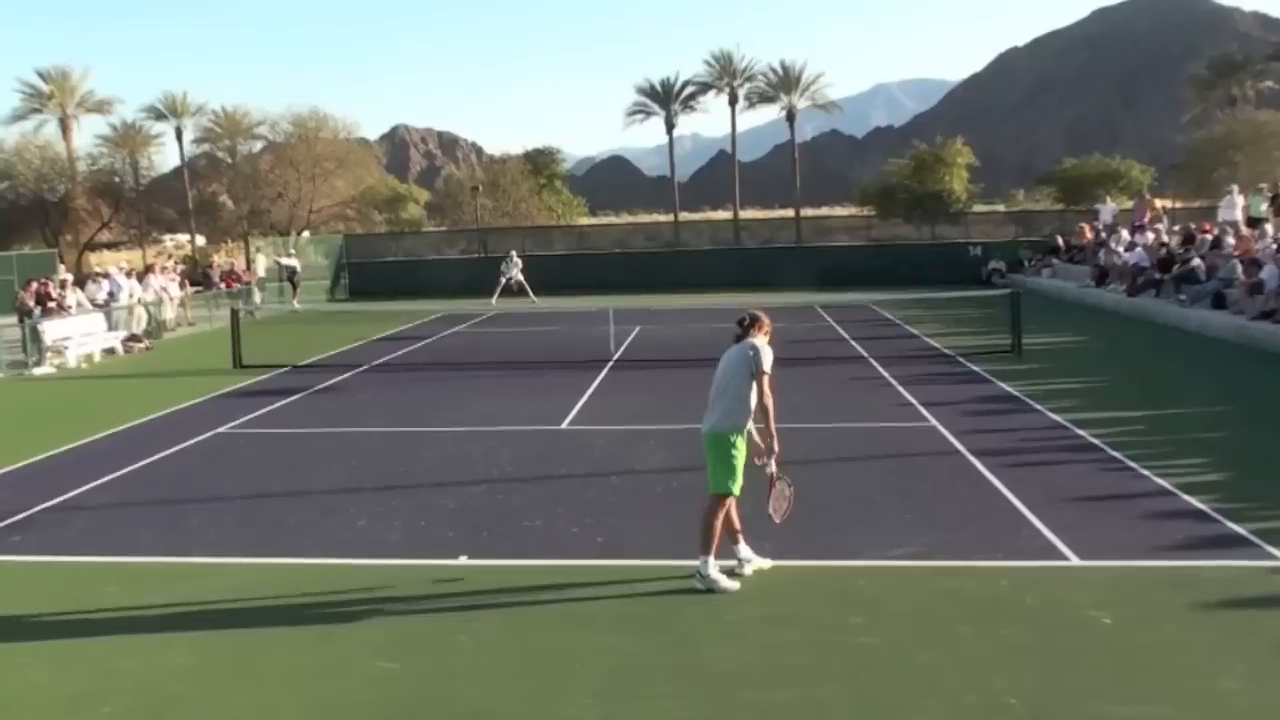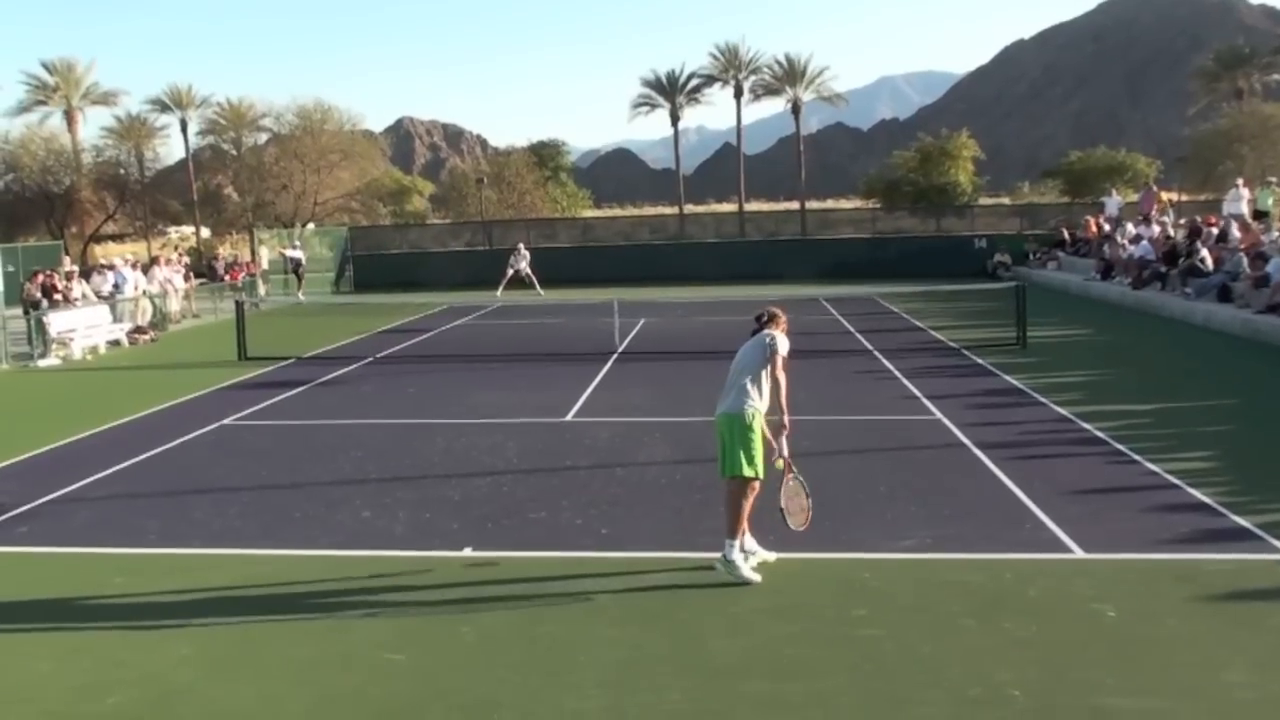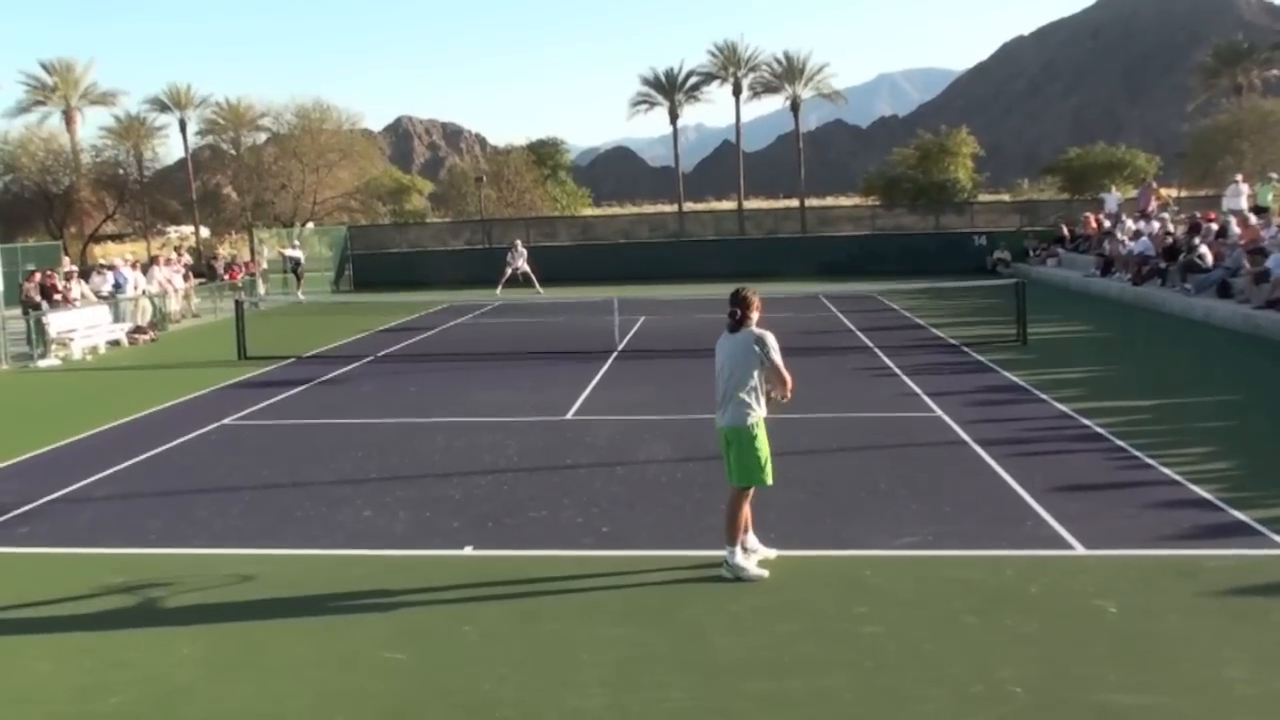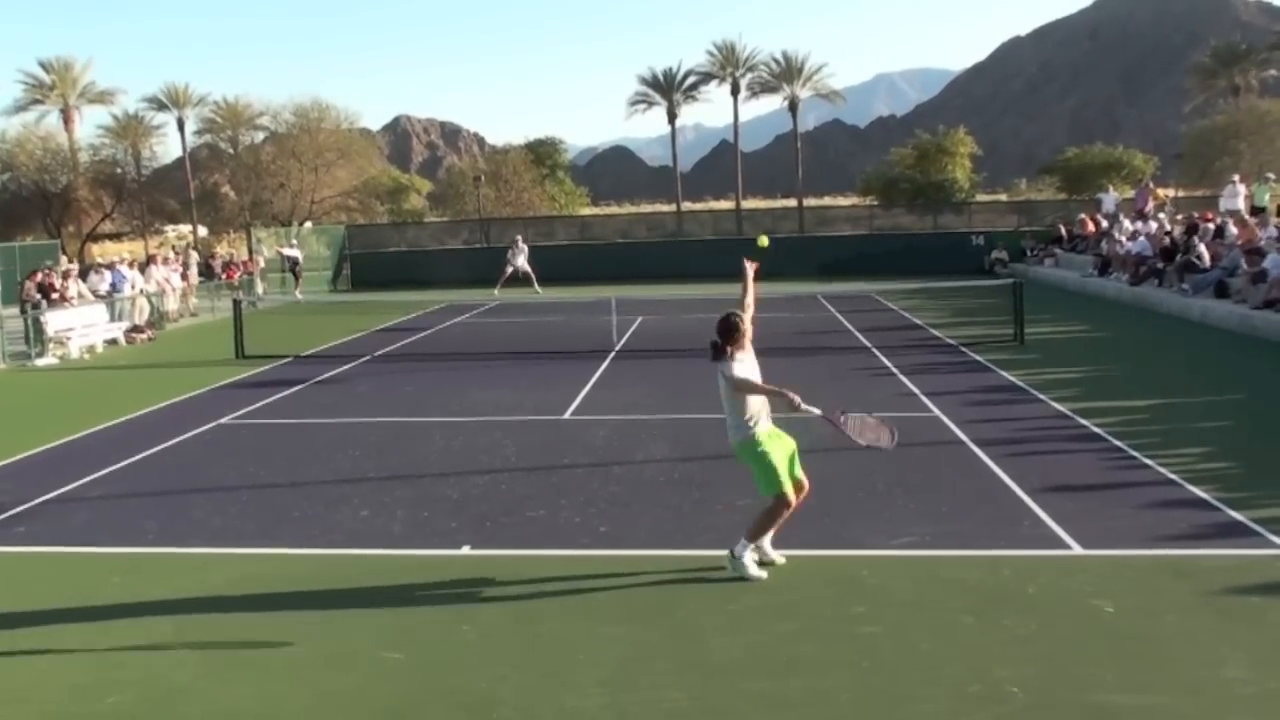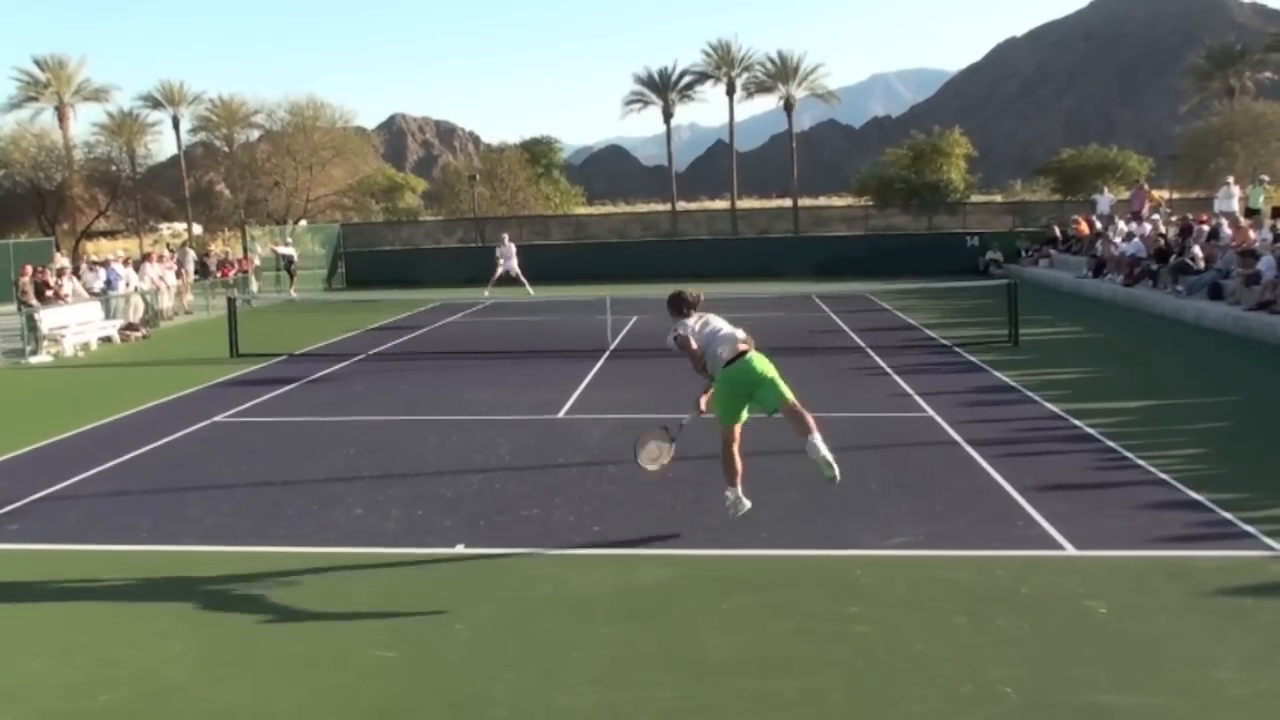
dt=0.7s
person 1, frame 1
left shoulder: (733, 353)
right shoulder: (760, 349)
right elbow: (764, 395)
left wrist: (756, 439)
right wrist: (772, 437)
left hip: (715, 429)
right hip: (728, 431)
left knee: (727, 496)
right knee: (721, 499)
left ankle: (744, 555)
right ankle: (706, 570)
person 1, frame 2
left shoulder: (751, 345)
right shoulder: (777, 339)
right elbow: (776, 371)
left wrist: (766, 435)
right wrist: (784, 412)
left hip: (725, 414)
right hip: (742, 415)
left knee: (736, 484)
right knee: (749, 484)
left ankle: (747, 547)
right ankle: (731, 555)
person 1, frame 3
left shoulder: (723, 340)
right shoulder: (761, 338)
right elbow: (784, 380)
right wrist: (784, 392)
left hip: (726, 421)
right hip: (746, 422)
left knee: (743, 489)
right knee: (742, 491)
left ankle: (749, 545)
right ankle: (733, 559)
person 1, frame 4
left shoulder: (740, 351)
right shoulder: (730, 367)
left elbow: (747, 309)
right elbow: (744, 384)
left wrist: (749, 277)
right wrist: (781, 392)
left hip: (768, 435)
right hip: (751, 443)
left knee: (800, 488)
right knee: (785, 502)
left ankle: (761, 545)
right ankle: (740, 554)
person 1, frame 5
left shoulder: (676, 333)
right shoulder: (710, 319)
left elbow: (693, 352)
left wrist: (706, 378)
right wrist: (707, 392)
left hip: (728, 378)
right hip: (752, 363)
left knee: (729, 440)
right knee: (792, 408)
left ankle: (736, 496)
right ankle: (815, 443)
